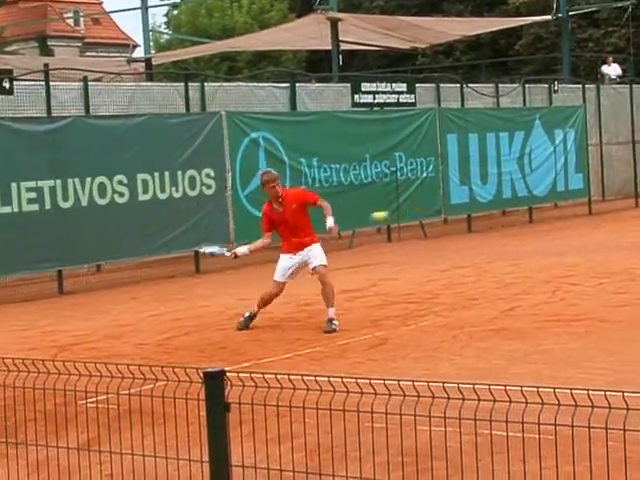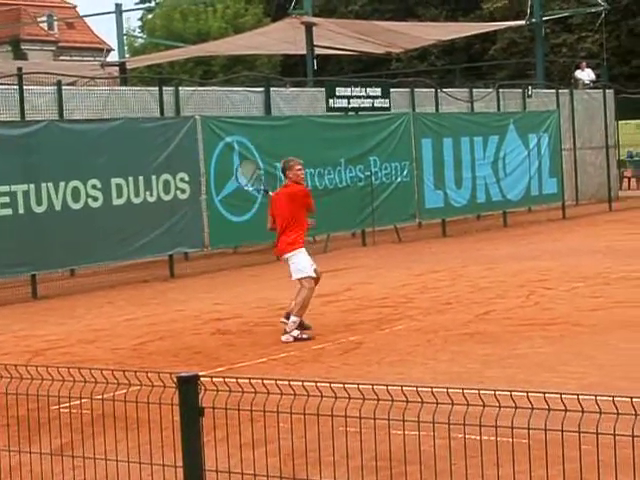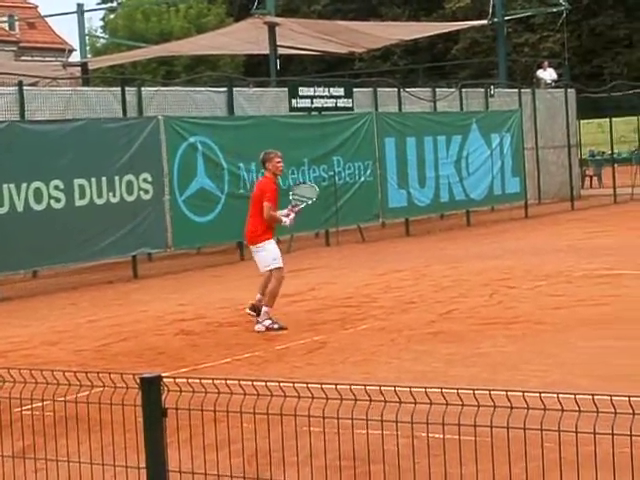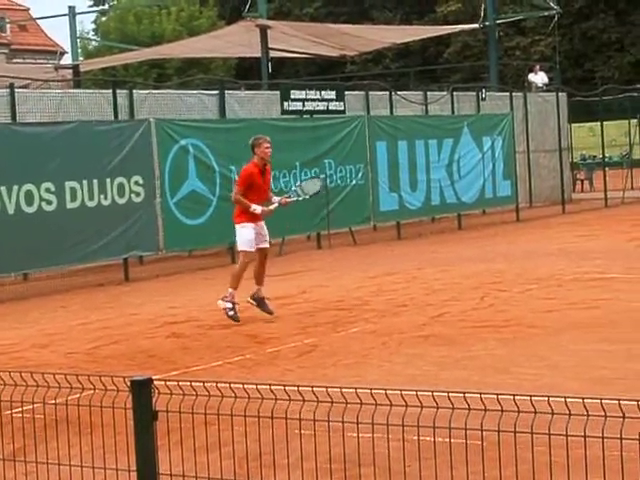
dt=0.5s
person 1, frame 1
left shoulder: (297, 194)
right shoulder: (268, 210)
left elbow: (325, 205)
right elbow: (267, 240)
left wrist: (329, 221)
right wrist: (245, 250)
left hip: (310, 245)
right hip: (290, 251)
left knee: (323, 276)
right knee: (274, 291)
left ankle: (332, 318)
right ankle: (252, 313)
person 1, frame 2
left shoulder: (275, 196)
right shoulder: (302, 191)
left elbow: (271, 226)
right elbow: (311, 210)
left hip: (287, 246)
right hip: (294, 247)
left knee: (314, 276)
right knee: (308, 285)
left ankle: (291, 315)
right ankle: (291, 330)
person 1, frame 3
left shoulder: (266, 184)
right shoulder: (269, 185)
right elbow: (267, 214)
left wrist: (284, 212)
right wrist: (286, 220)
left hip: (258, 236)
right hip: (261, 237)
left knee: (273, 271)
right knee: (278, 275)
left ankle: (257, 305)
right ankle: (264, 319)
person 1, frame 4
left shoulder: (267, 169)
right shoulder: (248, 171)
right elbow: (235, 197)
left wrist: (277, 200)
right wrist: (256, 208)
left hip: (258, 220)
right hip: (245, 220)
left knee: (263, 256)
right knee: (245, 259)
left ankle: (258, 295)
right ankle: (228, 299)
